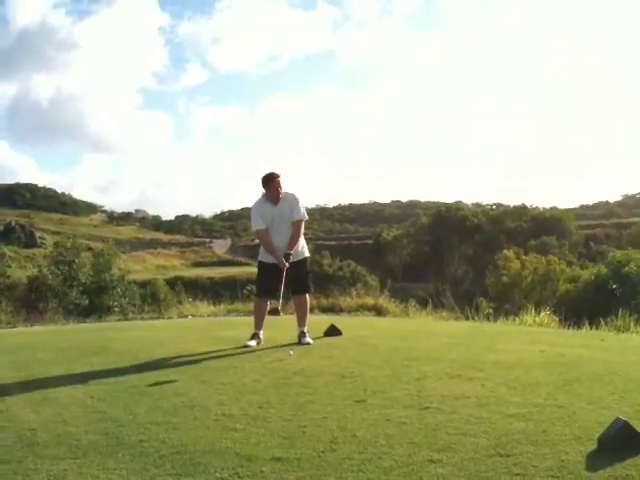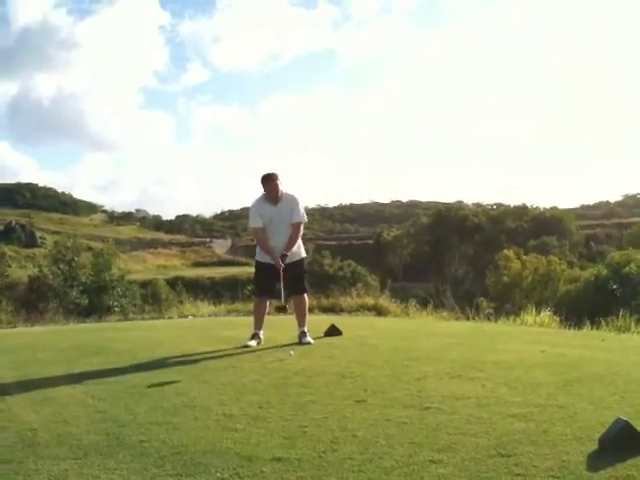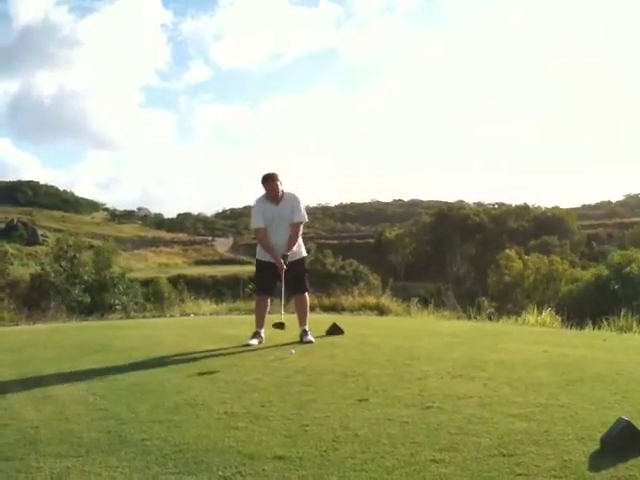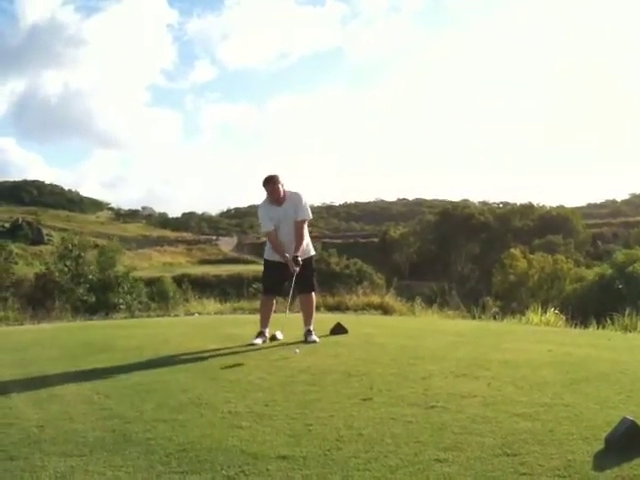
dt=0.2s
person 1, frame 1
left shoulder: (293, 200)
right shoulder: (257, 208)
left elbow: (298, 228)
right elbow: (262, 237)
left wrist: (288, 252)
right wrist: (278, 257)
left hip: (296, 256)
right hip: (268, 258)
left knee: (301, 293)
right knee: (262, 296)
left ankle: (303, 332)
right ankle: (257, 333)
person 1, frame 2
left shoulder: (293, 201)
right shoulder: (256, 206)
left elbow: (297, 230)
right elbow: (259, 236)
left wrist: (285, 253)
right wrist: (274, 257)
left hip: (293, 256)
right hip: (266, 258)
left knee: (300, 293)
right knee: (261, 296)
left ankle: (303, 331)
right ankle: (257, 333)
person 1, frame 3
left shoulder: (294, 201)
right shoulder: (258, 206)
left elbow: (297, 230)
right elbow: (260, 235)
left wrist: (286, 253)
right wrist: (276, 257)
left hip: (294, 255)
right hip: (266, 257)
left knee: (300, 292)
right knee: (262, 294)
left ankle: (304, 330)
right ankle: (259, 332)
person 1, frame 4
left shoulder: (297, 199)
right shoulder: (264, 209)
left elbow: (301, 228)
right elbow: (272, 238)
left wrist: (296, 254)
right wrist: (287, 259)
left hip: (302, 254)
right hip: (275, 257)
left knee: (307, 291)
right knee: (268, 294)
left ankle: (309, 330)
right ankle: (263, 332)
